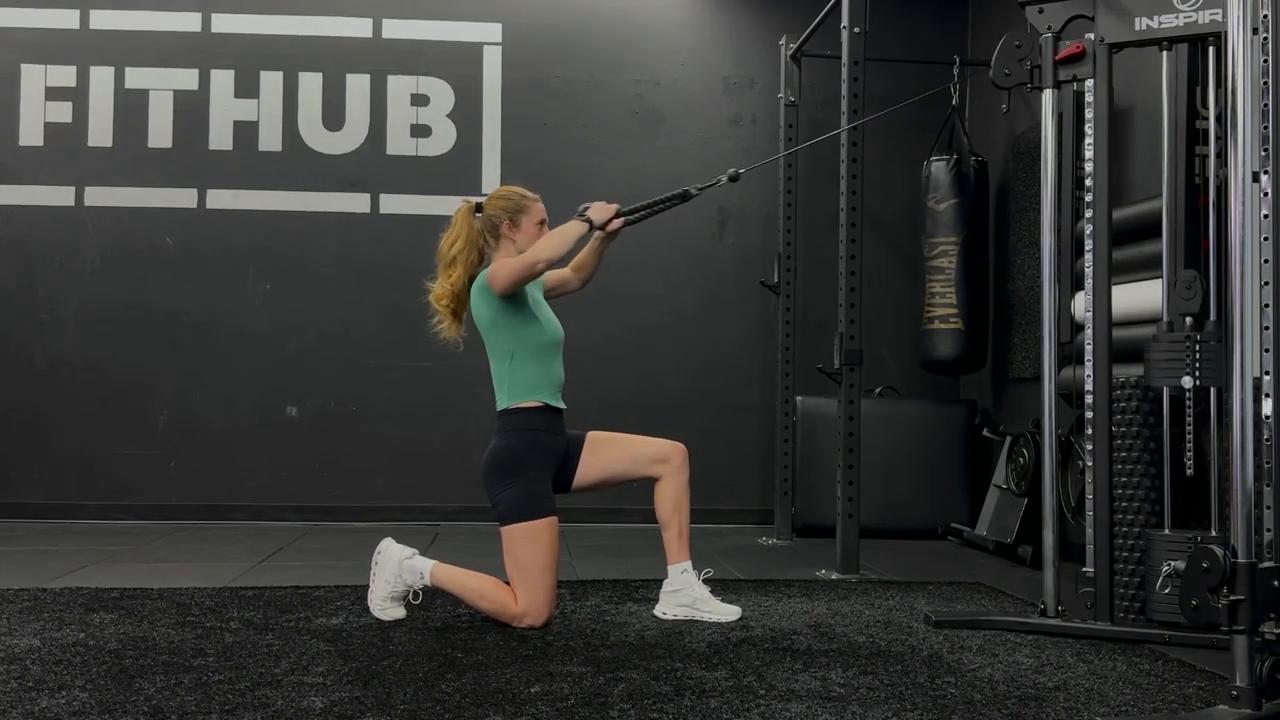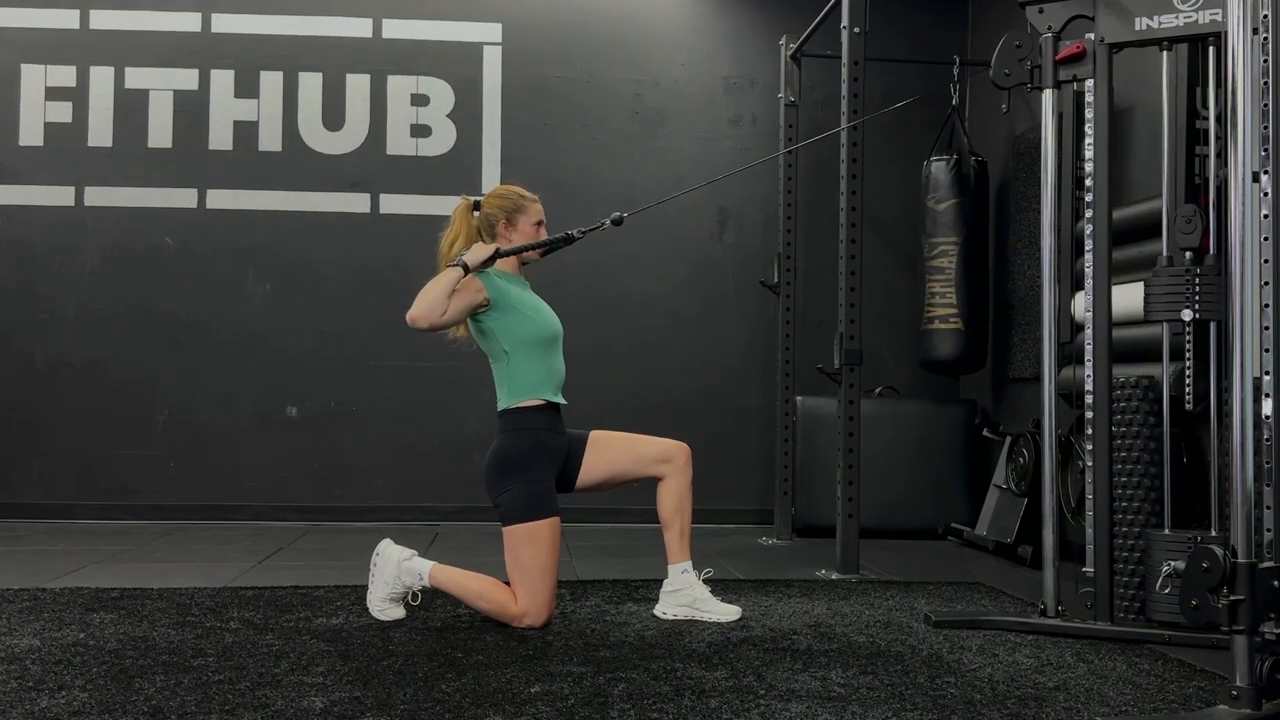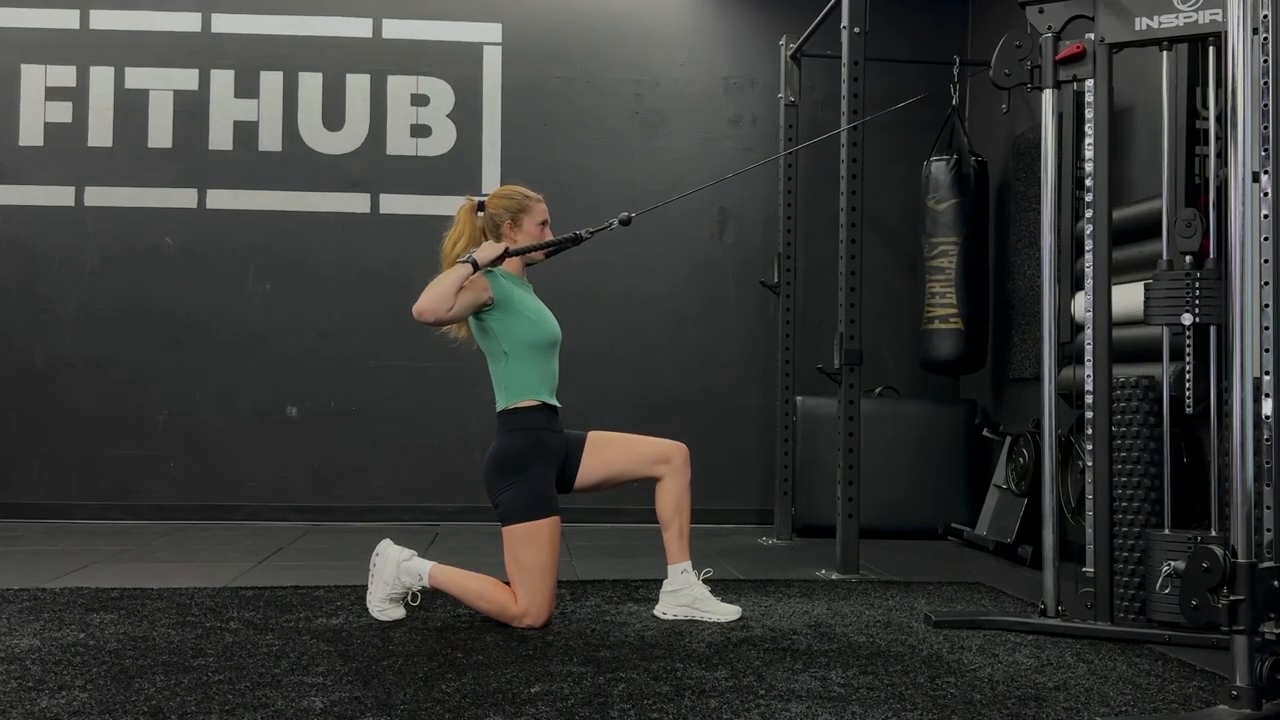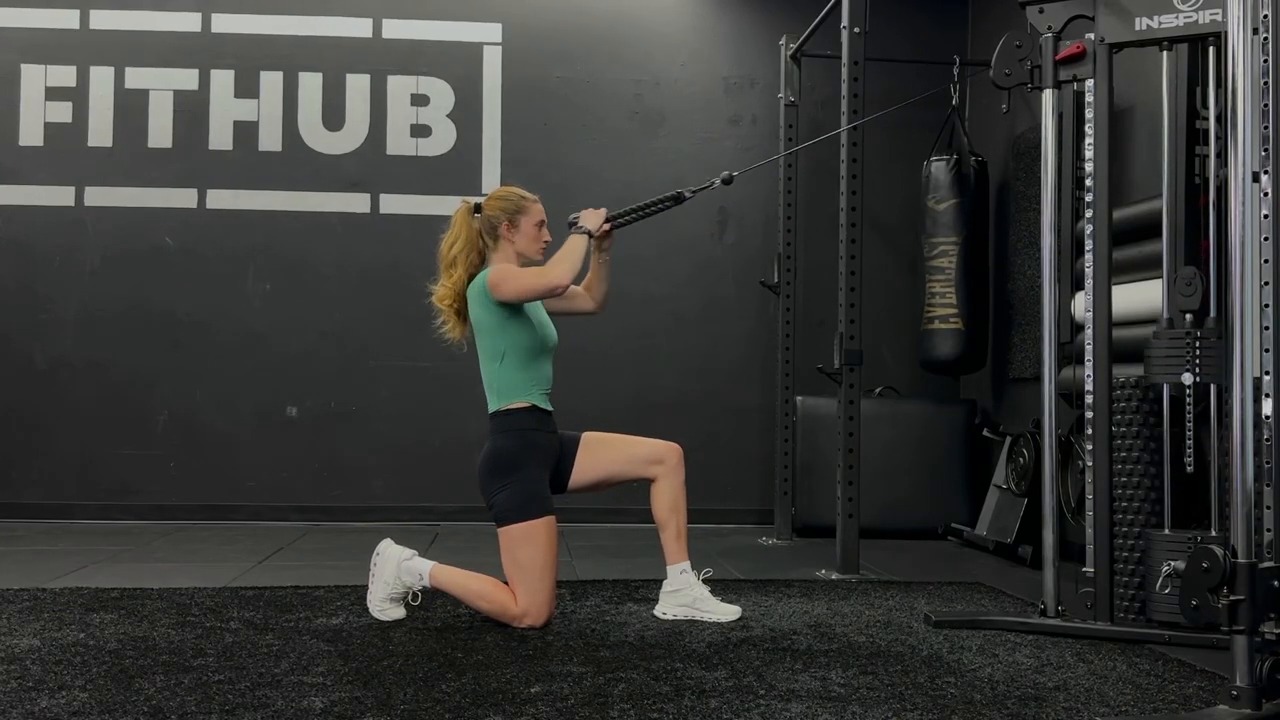
dt=0.5s
person 1, frame 1
left shoulder: (523, 285)
right shoulder: (495, 281)
left elbow: (575, 276)
right elbow: (538, 258)
left wrist: (602, 232)
right wrist: (586, 218)
left hip: (552, 442)
right hip: (520, 450)
left knee: (671, 457)
right knee: (531, 613)
left ankle: (680, 590)
right ankle: (411, 568)
person 1, frame 2
left shoulder: (514, 284)
right shoulder: (482, 285)
right elbow: (420, 317)
right wrist: (465, 262)
left hip: (553, 440)
right hip: (522, 448)
left knee: (675, 457)
right knee: (530, 614)
left ankle: (681, 591)
right ankle: (409, 569)
person 1, frame 3
left shoulder: (516, 285)
right shoulder: (487, 285)
right elbow: (426, 310)
left wrist: (519, 263)
right wrist: (475, 259)
left hip: (552, 441)
right hip: (521, 449)
left knee: (673, 457)
right knee: (530, 614)
left ankle: (680, 590)
right ankle: (408, 569)
person 1, frame 4
left shoulder: (519, 287)
right shoulder: (493, 281)
left elbow: (591, 299)
right elbow: (559, 278)
left wrist: (601, 242)
right wrist: (584, 230)
left hip: (545, 443)
right hip: (514, 451)
left knee: (667, 458)
right knee: (530, 614)
left ankle: (680, 591)
right ankle: (409, 569)
